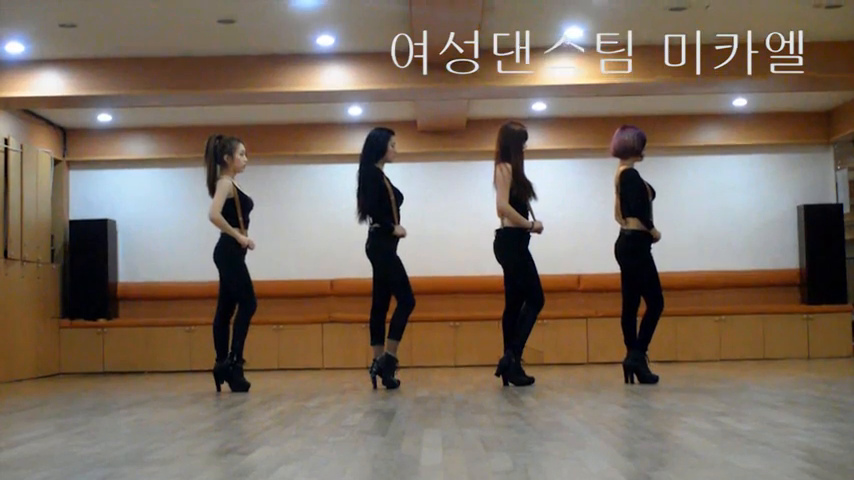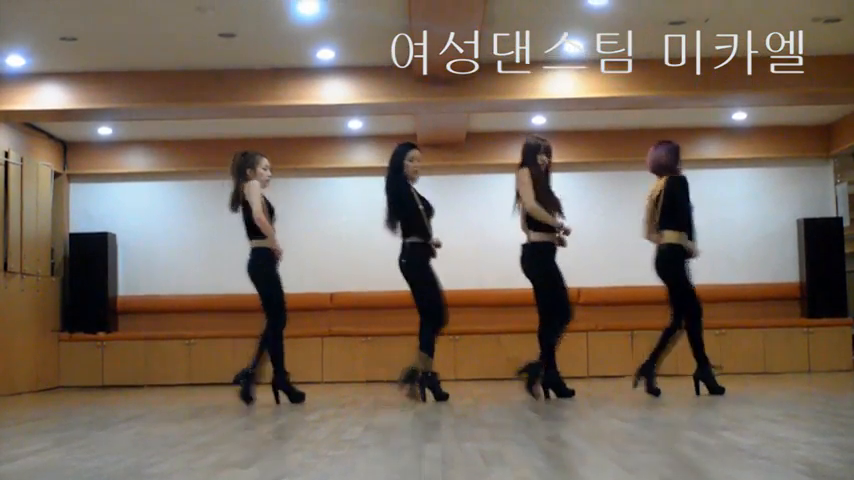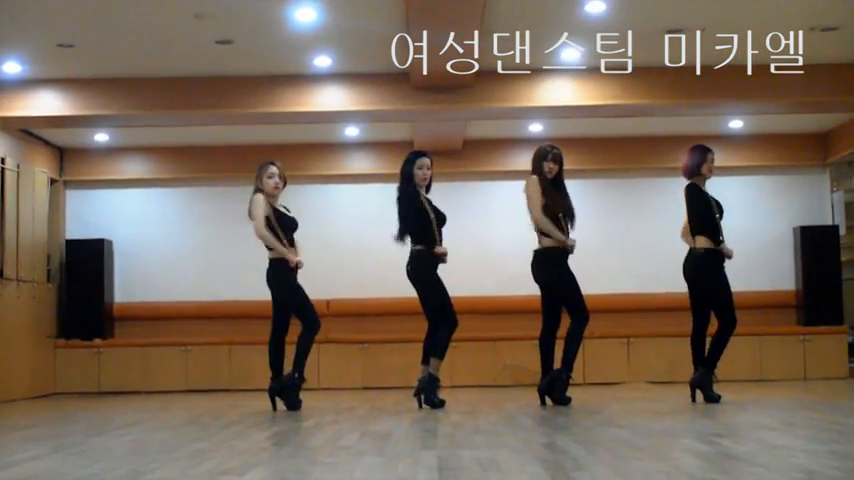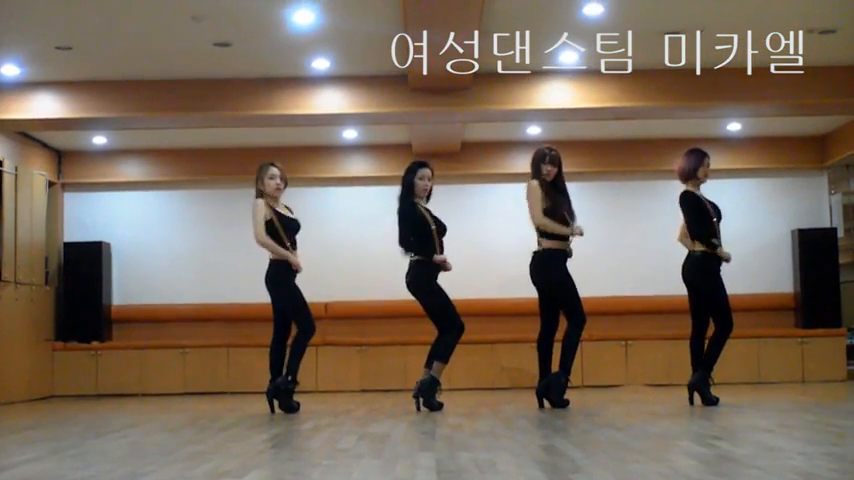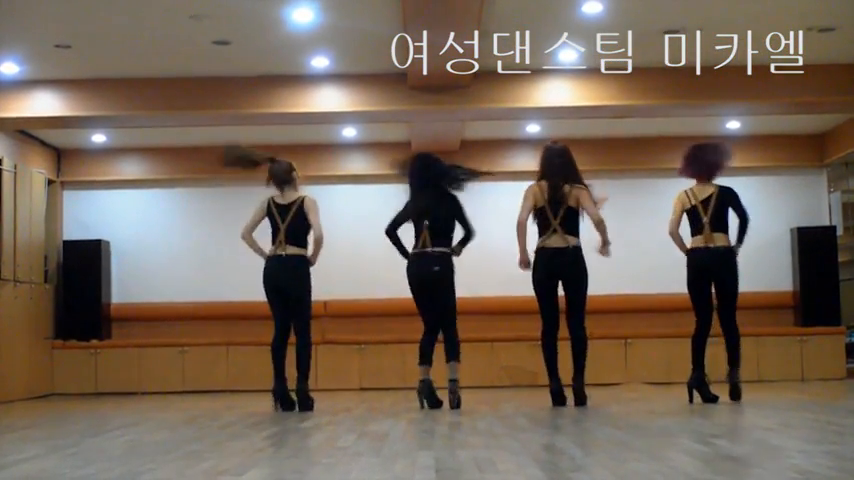
dt=1s
person 1, frame 1
left shoulder: (510, 169)
right shoulder: (505, 167)
left elbow: (509, 207)
right elbow: (503, 206)
left wrist: (529, 224)
right wrist: (531, 225)
left hip: (512, 242)
right hip: (511, 242)
left knee: (515, 303)
right knee: (535, 299)
left ankle: (510, 362)
right ankle: (512, 357)
person 1, frame 2
left shoulder: (539, 181)
right shoulder: (524, 173)
right elbow: (530, 206)
left wrist: (555, 235)
right wrist: (559, 224)
left hip: (541, 253)
right hip: (538, 254)
left knee: (550, 316)
right knee: (562, 313)
left ankle: (549, 375)
right ankle: (539, 368)
person 1, frame 3
left shoulder: (555, 190)
right shoulder: (534, 182)
left elbow: (554, 223)
right elbow: (537, 217)
left wrist: (565, 240)
right wrist: (565, 239)
left hip: (550, 260)
right hip: (550, 260)
left knee: (551, 323)
right knee: (580, 315)
left ankle: (548, 381)
right ankle: (562, 373)
person 1, frame 4
left shoulder: (556, 191)
right shoulder: (535, 186)
left elbow: (553, 225)
right elbow: (538, 220)
left wrist: (569, 233)
right wrist: (571, 230)
left hip: (549, 262)
right hip: (549, 262)
left knee: (548, 325)
right knee: (577, 318)
left ankle: (545, 385)
right ankle: (560, 378)
person 1, frame 5
left shoulder: (535, 189)
right shoulder: (577, 190)
left elbow: (521, 221)
right elbow: (597, 218)
left wrist: (523, 254)
right wrist: (605, 242)
left hip: (544, 260)
right hip: (572, 258)
left knee: (549, 324)
right knee: (576, 323)
left ankle: (555, 385)
right ankle: (578, 385)
person 2, frame 1
left shoulder: (623, 173)
right shoulder: (630, 173)
right elbow: (638, 208)
left wrist: (645, 230)
right wrist: (653, 231)
left hip: (628, 243)
right hip: (635, 244)
left knee: (630, 304)
right knee: (655, 302)
left ankle: (633, 356)
right ankle: (637, 356)
person 2, frame 2
left shoulder: (655, 191)
right shoulder: (677, 182)
left elbow: (649, 231)
right elbow: (684, 214)
left wrist: (665, 240)
right wrist: (690, 244)
left hip: (665, 255)
right hip: (674, 256)
left knee: (690, 313)
right knee: (687, 315)
left ankle: (697, 370)
right ankle: (655, 367)
person 2, frame 3
left shoulder: (696, 191)
right shoulder: (694, 188)
right elbow: (706, 223)
right wrist: (723, 246)
left hip: (695, 261)
right hip: (706, 261)
left knee: (700, 323)
right knee: (727, 320)
left ankle: (701, 376)
right ankle: (704, 373)
person 2, frame 4
left shoulder: (696, 197)
right shoulder: (689, 196)
left elbow: (684, 236)
right elbow: (697, 231)
left wrist: (702, 250)
right wrist: (720, 251)
left hip: (696, 264)
right hip: (703, 265)
left knee: (699, 326)
right knee: (724, 323)
left ankle: (699, 379)
right ankle: (702, 376)
person 2, frame 5
left shoulder: (684, 196)
right shoulder: (726, 192)
left elbow: (672, 230)
right elbow: (743, 218)
left wrist: (687, 252)
right wrist: (737, 246)
left hip: (697, 260)
right hip: (722, 257)
left knee: (702, 321)
right knee: (728, 320)
left ankle: (698, 376)
right ankle: (733, 374)
person 3, frame 1
left shoulder: (380, 176)
right shoulder: (372, 173)
left elbow: (384, 209)
right elbow: (372, 208)
left wrist: (394, 229)
right wrist: (392, 228)
left hip: (383, 245)
right hip: (382, 244)
left knee: (380, 304)
right knee: (406, 300)
left ankle: (379, 362)
right ankle: (387, 358)
person 3, frame 2
left shoulder: (408, 190)
right shoulder: (400, 187)
right elbow: (412, 221)
left wrist: (428, 243)
right wrist: (430, 239)
left hip: (416, 256)
right hip: (415, 257)
left knee: (431, 315)
right knee: (436, 315)
left ankle: (425, 374)
right ankle: (421, 372)
person 3, frame 3
left shoulder: (425, 199)
right shoulder: (410, 195)
left elbow: (433, 228)
right elbow: (411, 226)
left wrist: (439, 249)
right wrist: (433, 248)
left hip: (426, 265)
right hip: (422, 264)
left knee: (437, 323)
right knee: (448, 321)
left ankle: (425, 382)
right ankle: (430, 380)
person 3, frame 4
left shoulder: (425, 210)
right shoulder: (409, 207)
right elbow: (405, 241)
left wrist: (441, 260)
right wrist: (433, 257)
left hip: (426, 276)
right hip: (421, 276)
left knee: (447, 329)
right knee: (454, 326)
left ankle: (425, 384)
right ankle: (430, 382)
person 3, frame 5
left shoulder: (415, 202)
right shoulder: (448, 198)
left elbow: (390, 230)
right elbow: (468, 231)
left wrist: (408, 255)
right wrist: (457, 248)
left hip: (416, 267)
right hip: (440, 265)
left knee: (430, 326)
right knee: (448, 326)
left ankle: (425, 383)
right ankle: (453, 384)
person 4, frame 1
left shoulder: (229, 184)
right shoulder: (225, 182)
right elbow: (214, 214)
left wrist: (241, 238)
right wrist: (238, 236)
left hip: (231, 252)
right hip: (229, 252)
left knee: (226, 309)
right knee: (247, 304)
left ankle: (223, 364)
right ankle: (233, 362)
person 4, frame 2
left shoulder: (250, 194)
right shoulder: (253, 187)
right elbow: (259, 216)
left wrist: (272, 245)
right wrist: (274, 243)
left hip: (263, 262)
right hip: (263, 262)
left knee: (277, 320)
right knee: (276, 320)
left ankle: (281, 378)
right ankle: (249, 373)
person 4, frame 3
left shoulder: (283, 209)
right shoulder: (259, 199)
right elbow: (260, 230)
left wrist: (296, 256)
right wrist: (288, 255)
left hip: (286, 271)
right hip: (280, 271)
left knee: (279, 330)
right knee: (311, 322)
left ankle: (278, 383)
right ankle: (294, 377)
person 4, frame 4
left shoulder: (287, 209)
right shoulder: (261, 204)
right elbow: (261, 238)
left wrist: (292, 258)
right wrist: (290, 257)
left hip: (285, 273)
right hip: (279, 274)
left knee: (281, 332)
right knee: (306, 327)
left ankle: (277, 385)
right ankle: (287, 381)
person 4, frame 5
left shoulder: (268, 203)
right shoulder: (307, 202)
left elbow: (245, 233)
right elbow: (318, 234)
left wrist: (265, 255)
right wrist: (313, 257)
left hip: (273, 269)
right hip: (296, 268)
left knee: (281, 329)
right knee: (302, 330)
left ankle: (280, 387)
right ankle: (302, 391)
